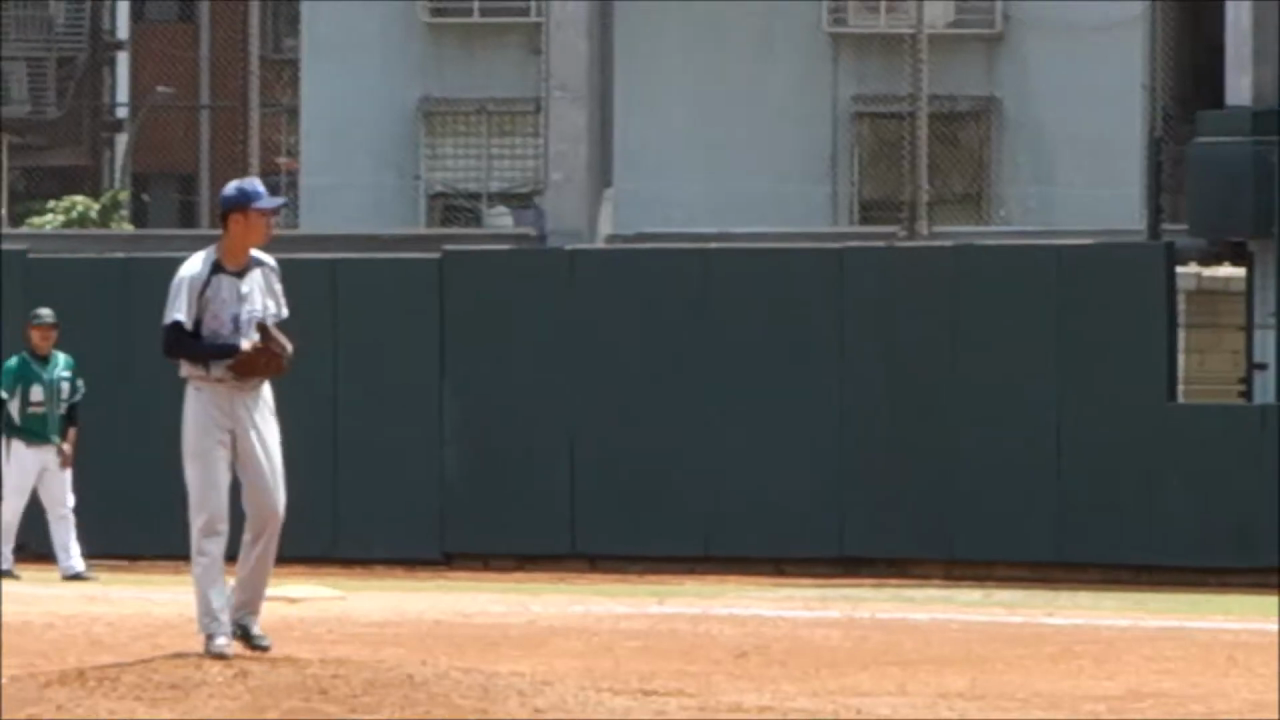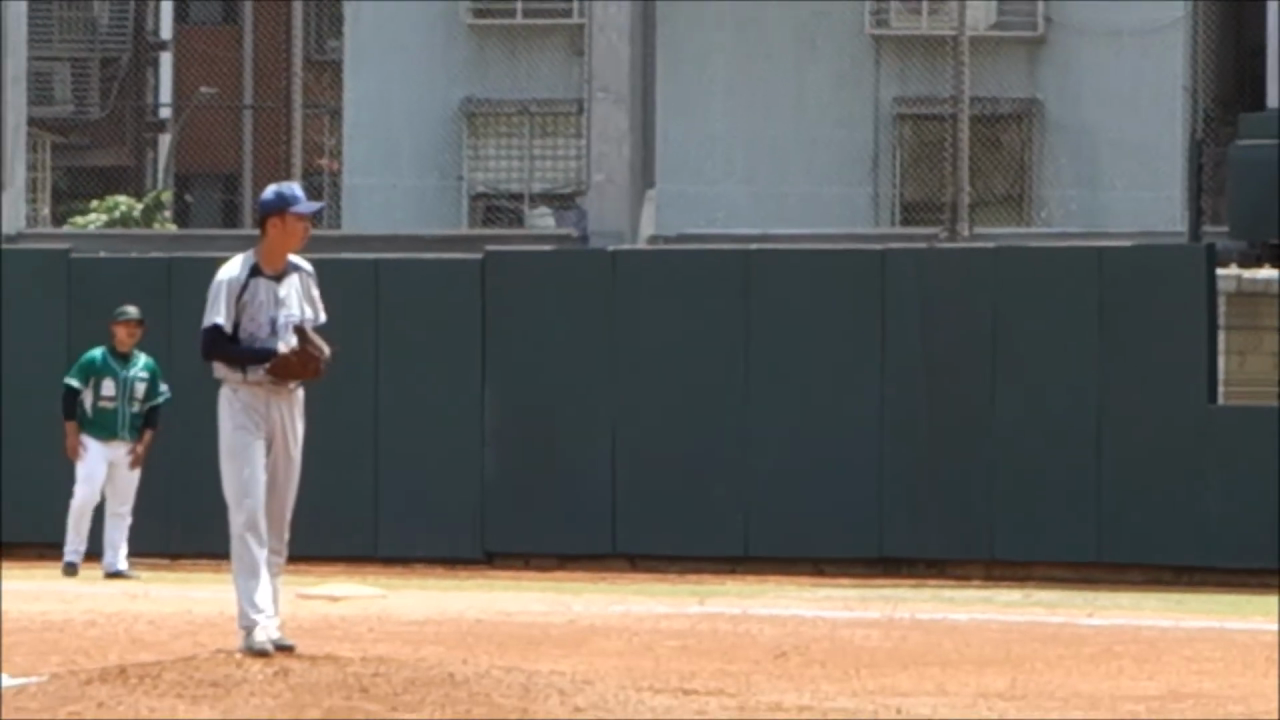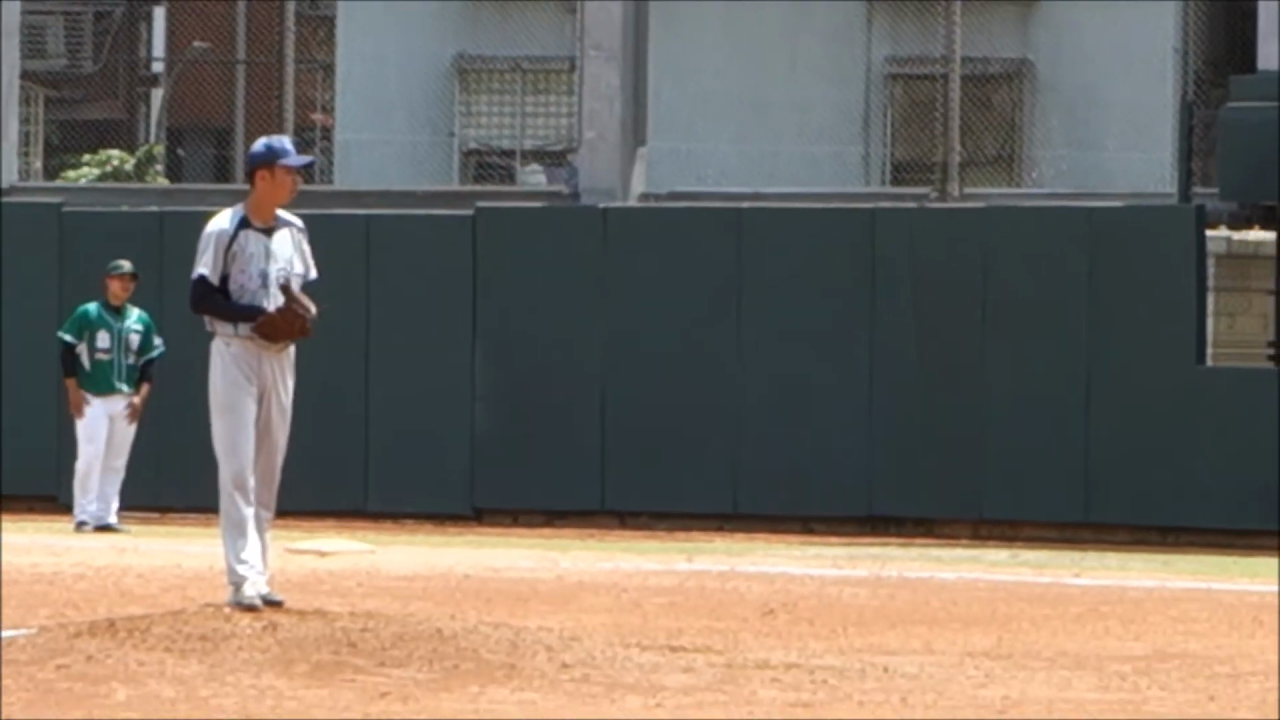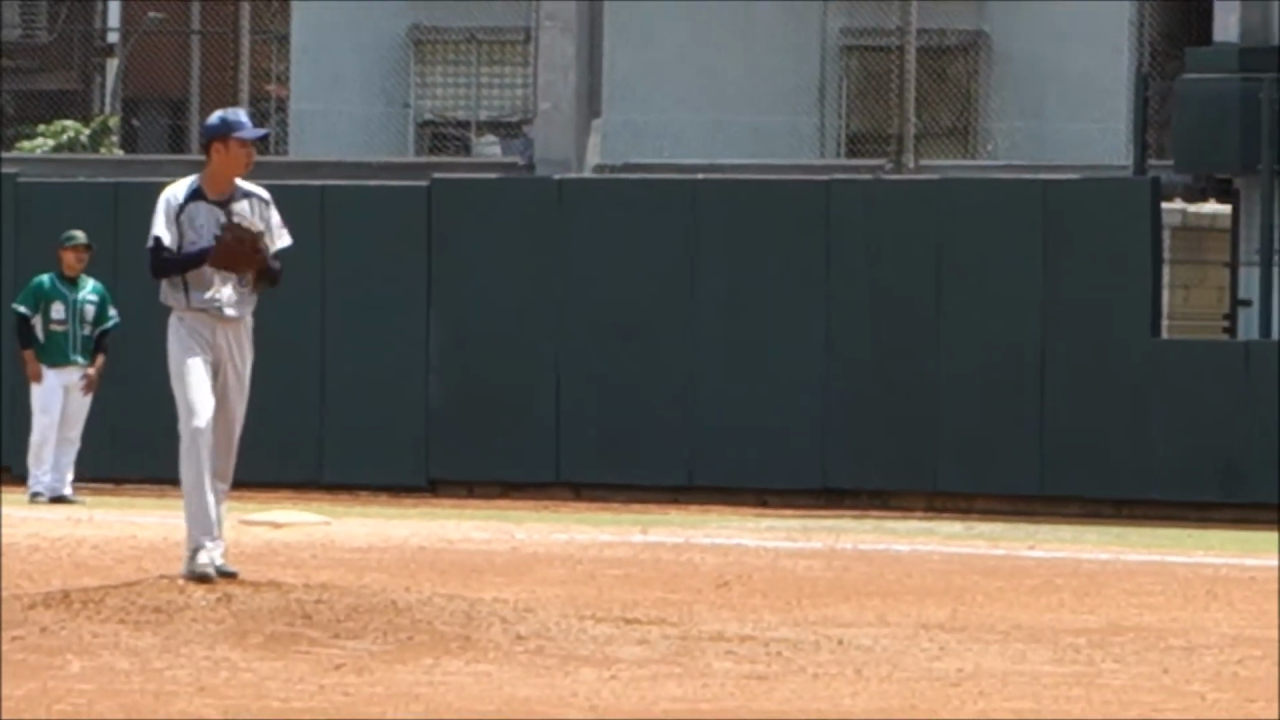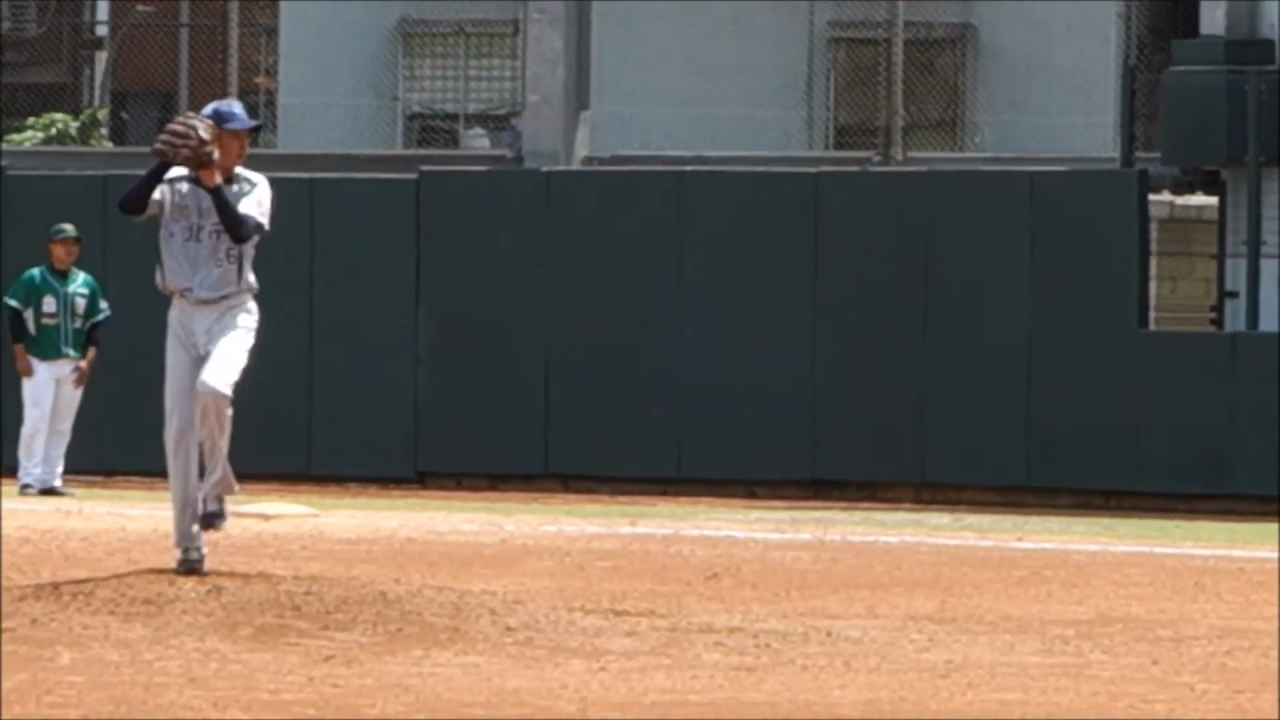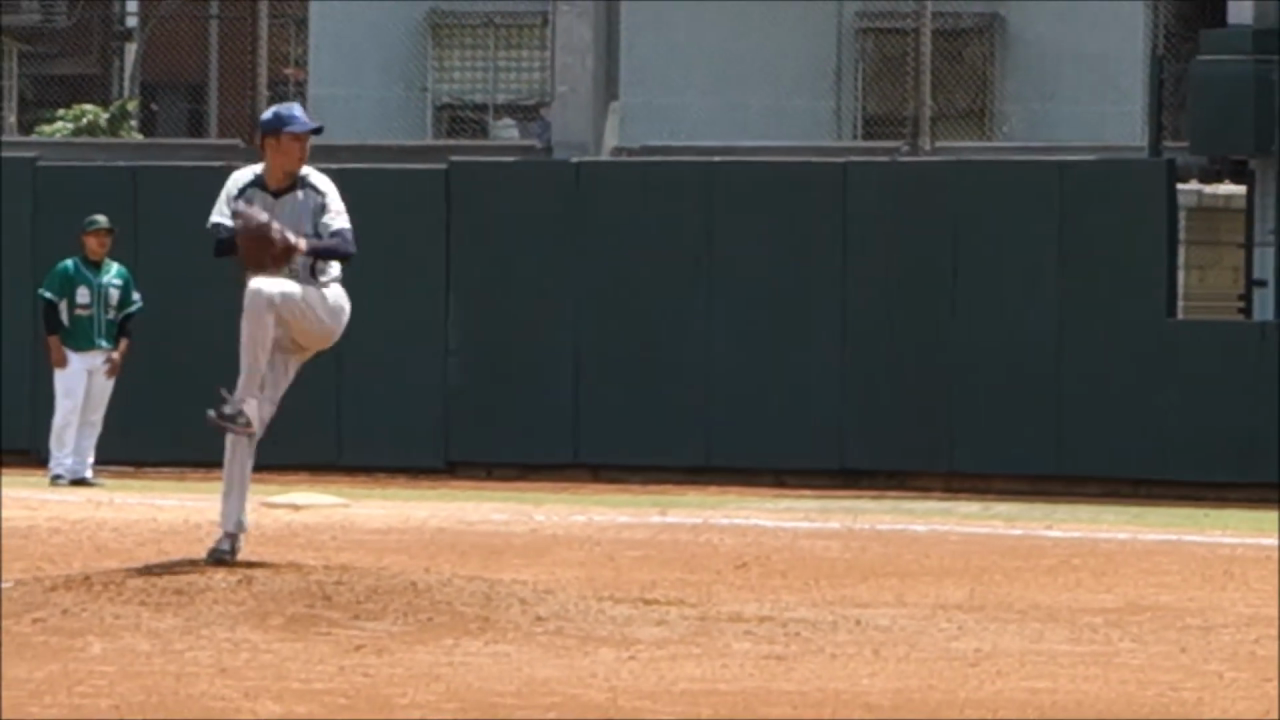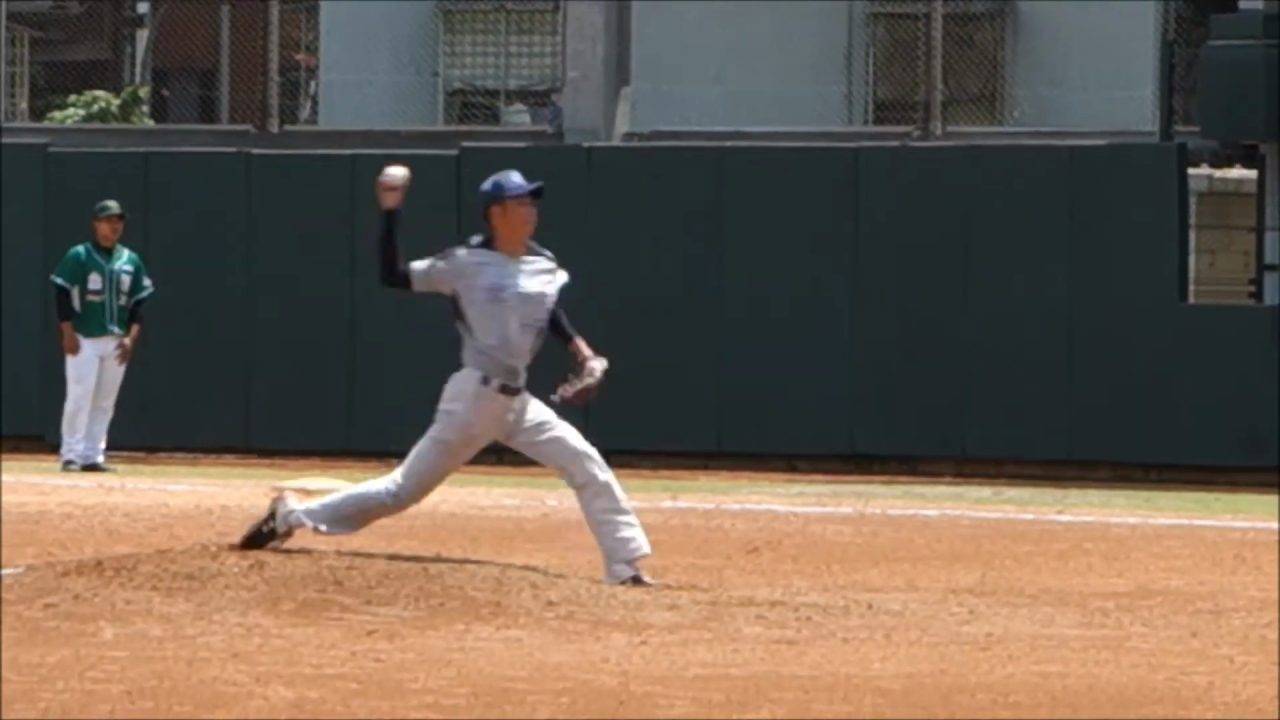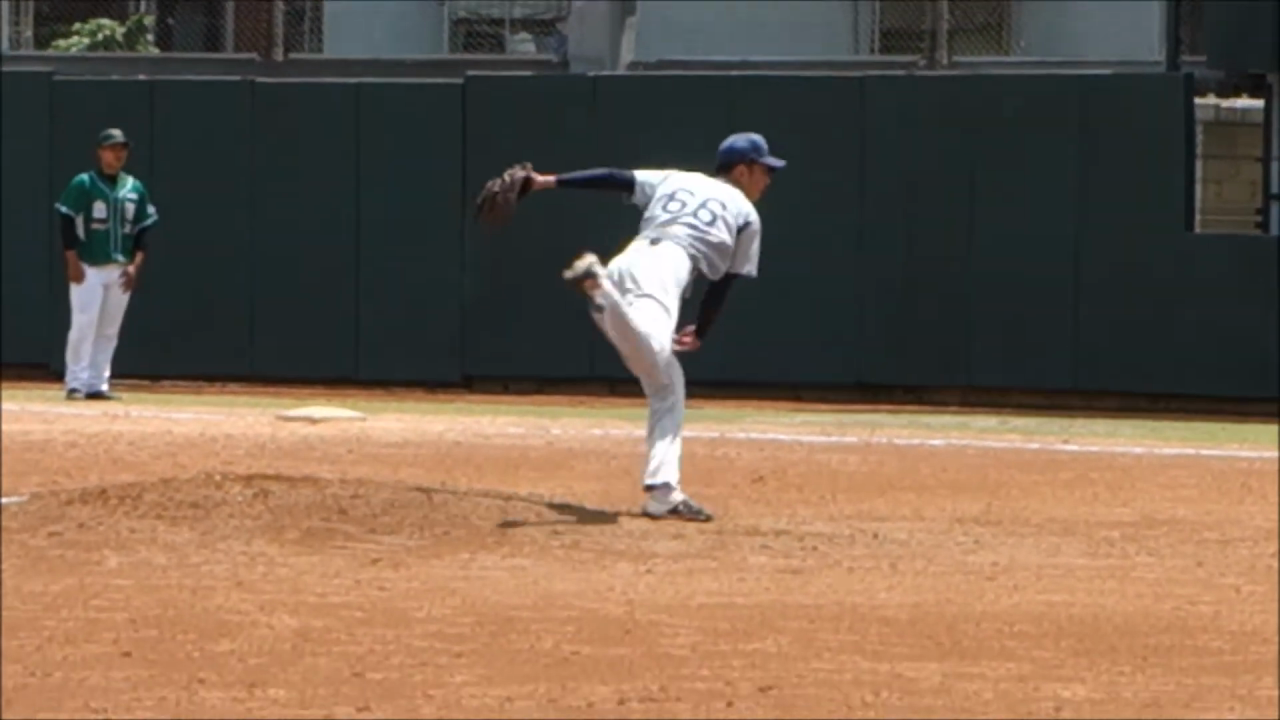
dt=0.5s
person 1, frame 1
left shoulder: (267, 268)
right shoulder: (195, 273)
right elbow: (173, 343)
right wrist: (232, 350)
left hip: (255, 396)
right hip: (208, 399)
left knee: (270, 507)
right knee: (209, 516)
left ankle: (244, 615)
right ankle: (214, 629)
person 1, frame 2
left shoulder: (303, 274)
right shoulder: (234, 277)
right elbow: (212, 346)
right wrist: (272, 355)
left hip: (289, 400)
right hip: (244, 401)
left knee: (279, 516)
right knee: (249, 512)
left ankle: (268, 620)
right ankle: (256, 623)
person 1, frame 3
left shoulder: (294, 230)
right shoulder: (223, 229)
right elbow: (200, 299)
right wrist: (257, 313)
left hip: (281, 357)
right hip: (236, 356)
left knee: (268, 471)
right knee: (238, 470)
left ankle: (257, 576)
right ankle: (243, 579)
person 1, frame 4
left shoulder: (258, 201)
right shoulder: (177, 198)
left elbow: (277, 274)
right elbow: (158, 265)
left wrist: (262, 262)
right wrist: (211, 250)
left hip: (237, 330)
right hip: (190, 327)
left knee: (226, 441)
right knee: (198, 427)
left ankle: (213, 548)
right ankle: (201, 548)
person 1, frame 5
left shoulder: (253, 185)
right shoulder: (172, 184)
left elbow: (241, 232)
right elbow: (128, 206)
left wrist: (215, 183)
right wrist: (166, 162)
left hip: (233, 313)
right hip: (185, 314)
left knee: (213, 387)
right knee: (179, 429)
left ankle: (217, 481)
right ankle: (190, 543)
person 1, frame 6
left shoulder: (319, 188)
right shoulder: (241, 185)
left elbow: (344, 246)
right elbow: (221, 238)
left wrist: (306, 247)
left hip: (322, 306)
right hip: (271, 321)
left knee: (260, 290)
right knee: (244, 427)
left ankle: (244, 407)
right ankle: (230, 530)
person 1, frame 7
left shoulder: (542, 263)
right shoulder: (464, 260)
right elbow: (392, 278)
left wrist: (577, 345)
right wrist: (391, 209)
left hip: (512, 398)
right hip: (475, 395)
left knee: (586, 466)
right knee: (403, 490)
left ankle: (626, 563)
right ankle: (292, 516)
person 1, frame 8
left shoulder: (674, 180)
right shoulder: (744, 214)
left elbow: (613, 178)
right elbow: (722, 284)
left wrist: (551, 182)
right wrist: (695, 331)
left hip: (621, 266)
right hip: (659, 269)
left knee: (666, 389)
right knee: (657, 371)
left ankle: (663, 492)
right ankle: (596, 280)
person 2, frame 1
left shoulder: (67, 365)
left elbow: (72, 407)
left wrist: (69, 442)
left hip: (56, 448)
left knee: (62, 507)
left ankle: (72, 565)
person 2, frame 2
left shoulder: (149, 366)
right shoulder: (93, 359)
left elbow: (154, 409)
right elbow: (70, 396)
left wrist: (144, 444)
right wrist: (72, 436)
left hip: (129, 447)
right hip: (94, 442)
left knee: (121, 507)
right knee: (85, 497)
left ankle: (115, 563)
right ankle: (73, 556)
person 2, frame 3
left shoulder: (142, 320)
right shoulder: (87, 313)
left elbow: (149, 362)
right elbow: (68, 352)
left wrist: (141, 396)
right wrist: (73, 391)
left hip: (126, 401)
right hip: (92, 398)
left knee: (116, 462)
right knee: (90, 457)
left ankle: (105, 516)
right ankle: (84, 515)
person 2, frame 4
left shoulder: (97, 291)
right shoulder: (42, 285)
left elbow: (104, 332)
right elbow: (23, 323)
left wrist: (97, 367)
right wrist: (31, 361)
left hip: (82, 372)
right hip: (48, 369)
left knee: (72, 433)
right knee: (44, 428)
left ankle: (60, 488)
right ankle: (38, 487)
person 2, frame 5
left shoulder: (88, 283)
right shoulder: (33, 278)
left elbow: (95, 325)
right elbow: (15, 317)
left wrist: (88, 360)
right wrist: (21, 356)
left hip: (73, 364)
right hip: (39, 362)
left knee: (62, 425)
right knee: (36, 421)
left ankle: (50, 479)
right ankle: (28, 478)
person 2, frame 6
left shoulder: (121, 274)
right shoulder: (66, 269)
left elbow: (128, 316)
right elbow: (50, 309)
left wrist: (120, 351)
right wrist: (55, 347)
left hip: (105, 356)
right hip: (71, 353)
left knee: (93, 417)
right knee: (67, 412)
left ankle: (81, 470)
right ankle: (59, 469)
person 2, frame 7
left shoulder: (132, 260)
right shoulder: (78, 255)
left elbow: (139, 302)
right elbow: (62, 295)
left wrist: (131, 337)
right wrist: (68, 334)
left hip: (117, 342)
right hip: (83, 339)
left knee: (105, 402)
right knee: (79, 397)
left ankle: (93, 455)
right ankle: (71, 454)
person 2, frame 8
left shoulder: (136, 188)
right shoulder: (82, 183)
left elbow: (143, 230)
right elbow: (67, 224)
left wrist: (135, 265)
right wrist: (72, 262)
left hip: (121, 270)
right hip: (88, 267)
left knee: (109, 331)
right knee: (83, 326)
left ankle: (97, 384)
right ankle: (76, 383)
